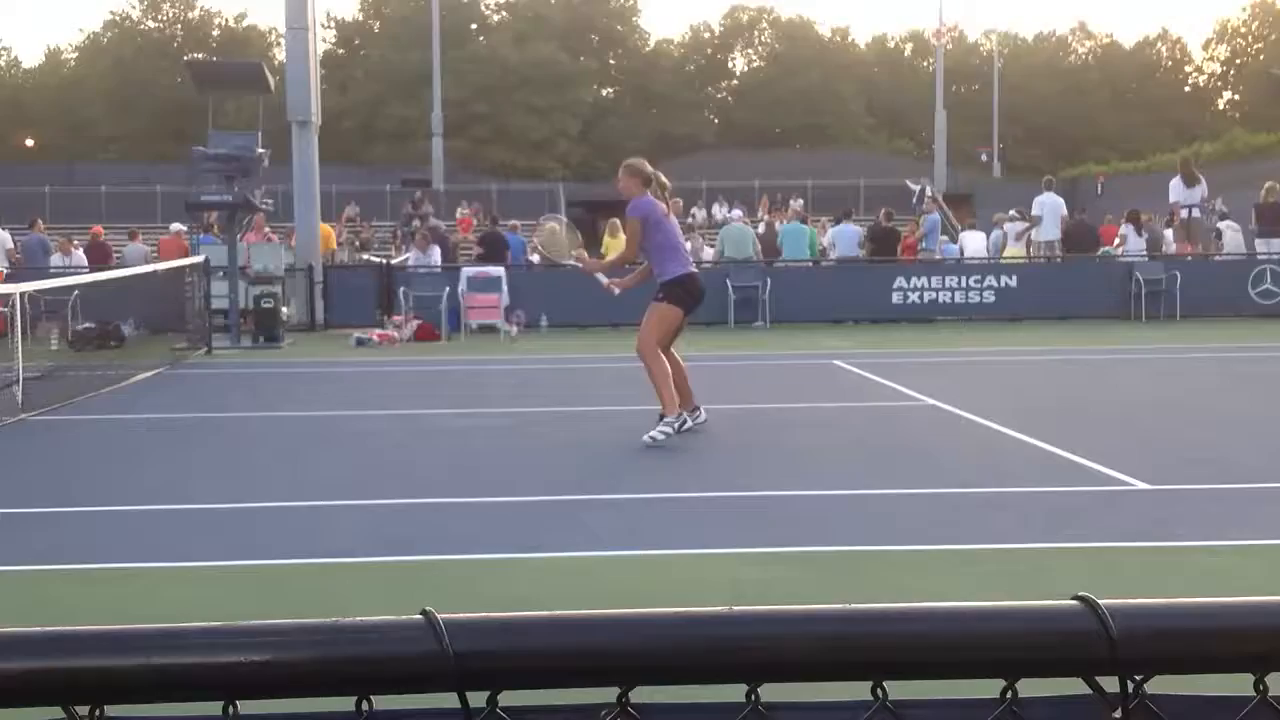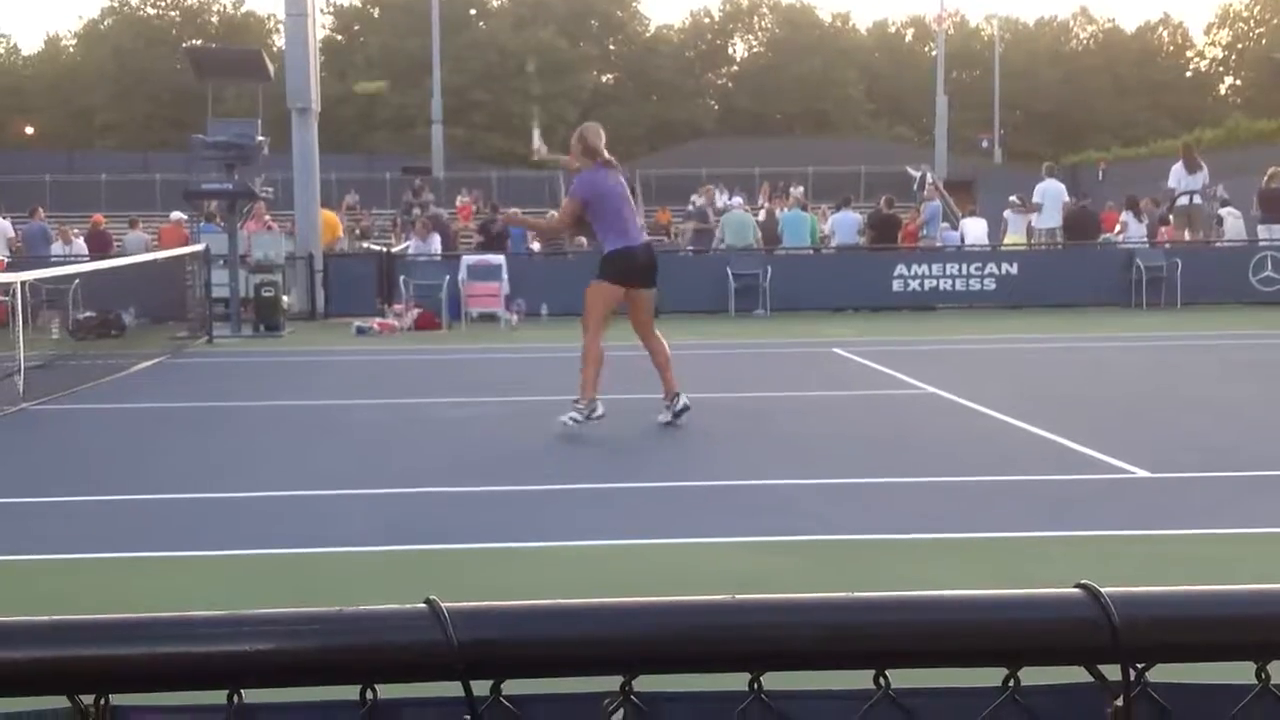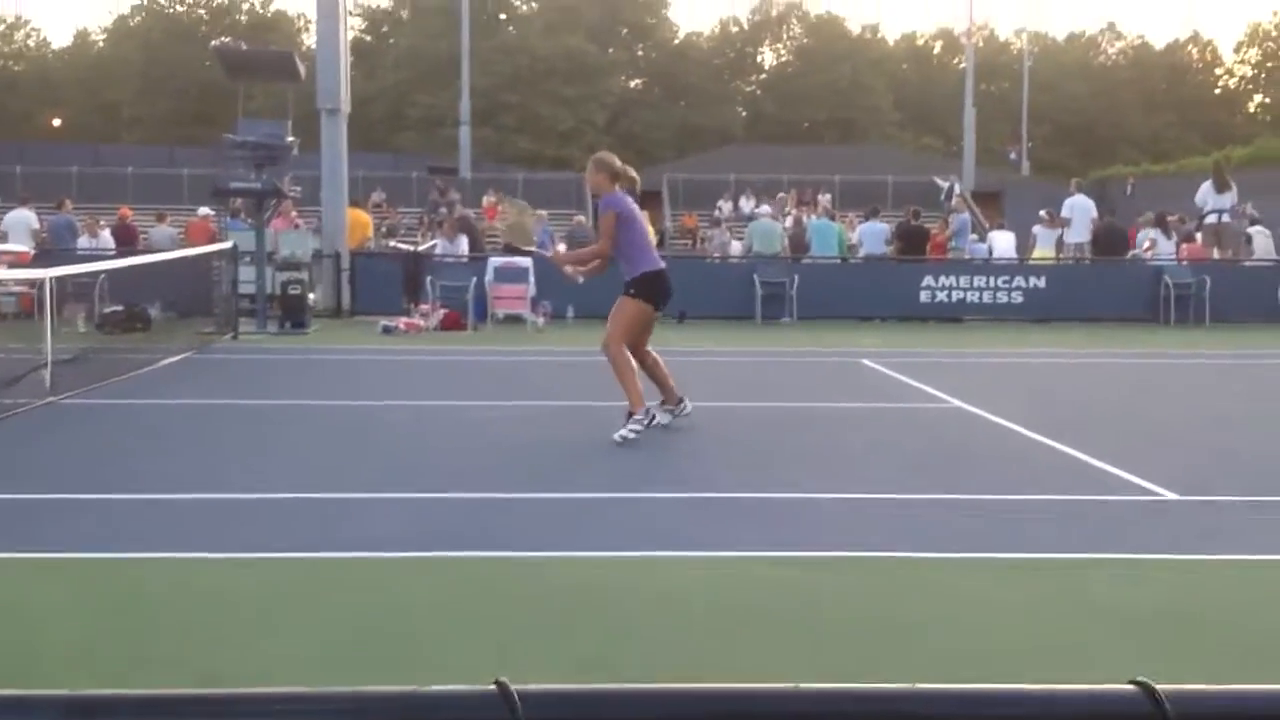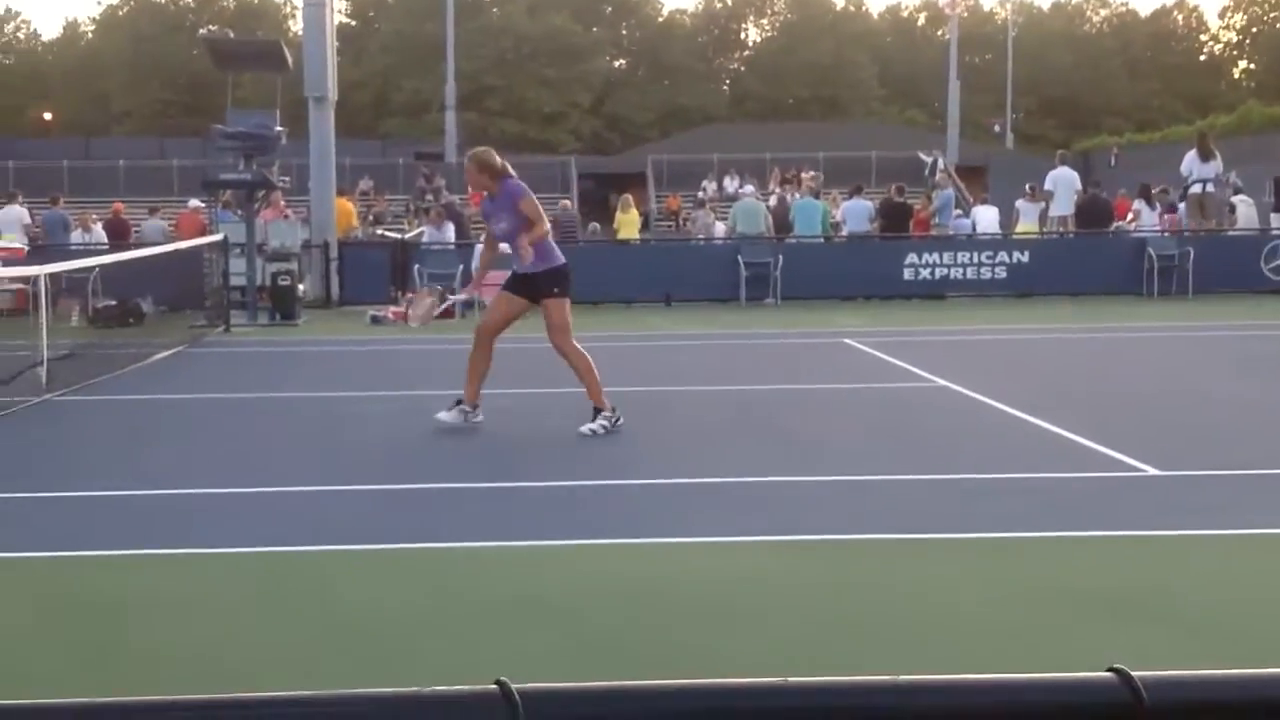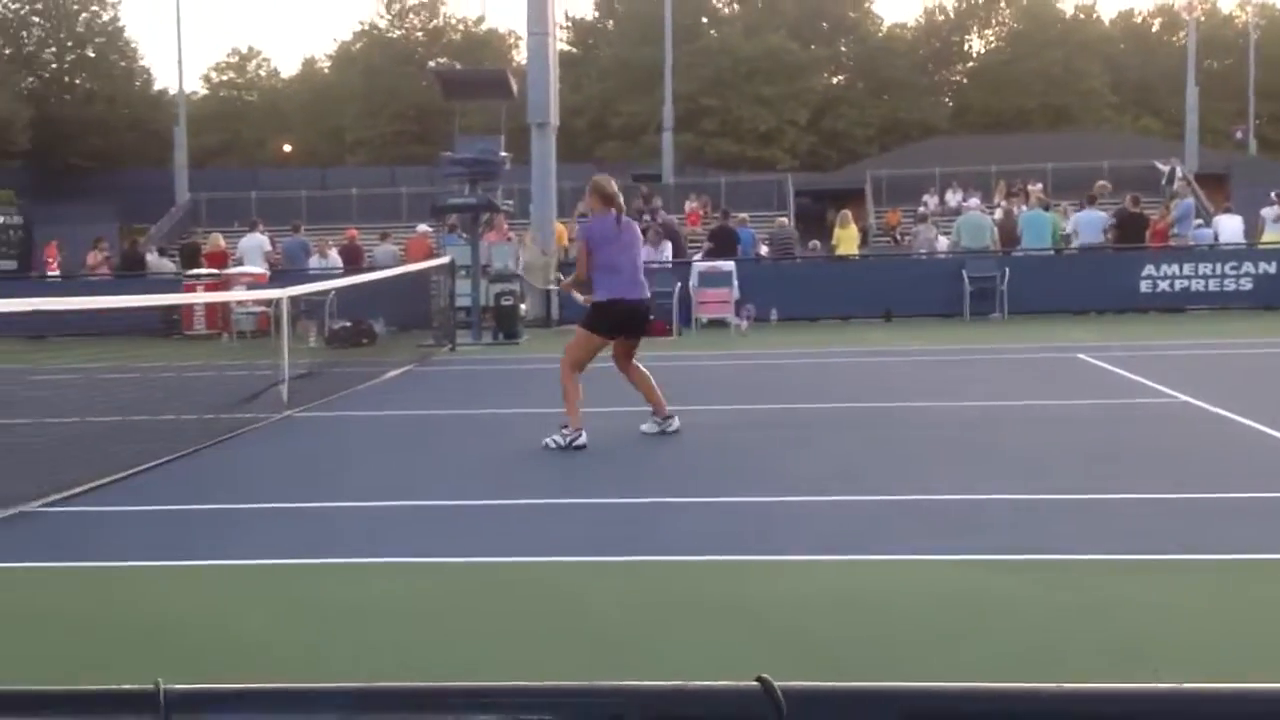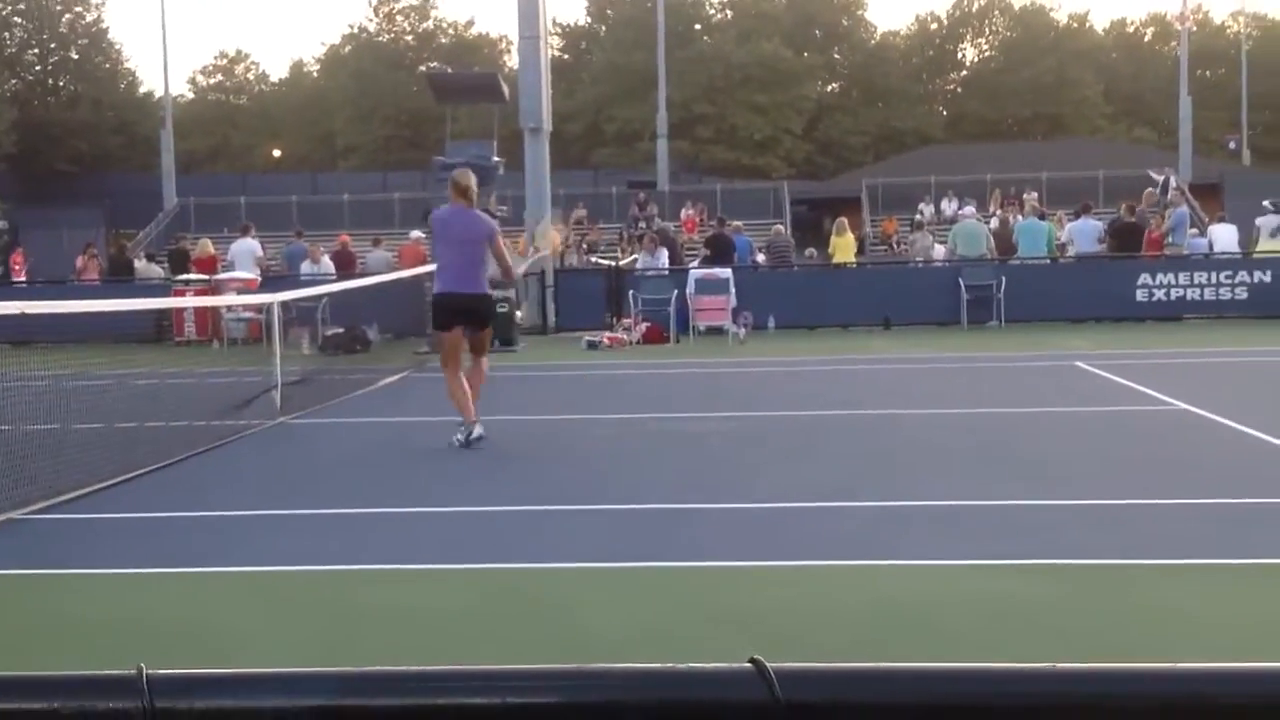
dt=0.7s
person 1, frame 1
left shoulder: (638, 206)
right shoulder: (660, 206)
left elbow: (629, 254)
left wrist: (599, 266)
right wrist: (625, 282)
left hip: (678, 285)
right hip: (687, 283)
left knee: (647, 348)
right knee: (661, 348)
left ankle: (673, 416)
right ankle: (690, 408)
person 1, frame 2
left shoulder: (584, 182)
right shoulder: (608, 169)
left elbow: (560, 225)
left wrist: (519, 221)
right wrist: (552, 156)
left hip: (619, 259)
right hip: (644, 254)
left knee: (592, 329)
right knee: (647, 331)
left ankle: (587, 402)
right ankle: (673, 396)
person 1, frame 3
left shoulder: (610, 201)
right shoulder: (619, 200)
left elbow: (605, 247)
right elbow: (613, 251)
left wrist: (566, 258)
right wrist: (586, 270)
left hip: (646, 280)
right hip: (652, 279)
left knee: (613, 342)
right knee: (636, 347)
left ankle: (639, 412)
right ankle: (674, 402)
person 1, frame 4
left shoulder: (514, 190)
right shoulder: (488, 204)
left elbow: (543, 227)
right elbow: (491, 246)
left wrist: (527, 241)
right wrist: (477, 280)
left hip: (550, 272)
right hip: (522, 276)
left knee: (562, 342)
right knee: (484, 332)
left ankle: (606, 410)
right ankle: (469, 406)
person 1, frame 5
left shoulder: (588, 227)
right shoulder: (632, 228)
left elbow: (582, 275)
left wrist: (567, 285)
left hip: (607, 306)
right hip: (638, 305)
left knee: (569, 367)
right knee: (625, 363)
left ankle: (572, 430)
right ankle: (665, 416)
person 1, frame 6
left shoulder: (437, 218)
right shoulder: (488, 224)
right elbow: (507, 269)
right wrist: (512, 278)
left hip: (446, 299)
right hip: (480, 299)
left knee: (451, 369)
right knee: (479, 359)
left ankle: (471, 425)
right ankle: (470, 418)
